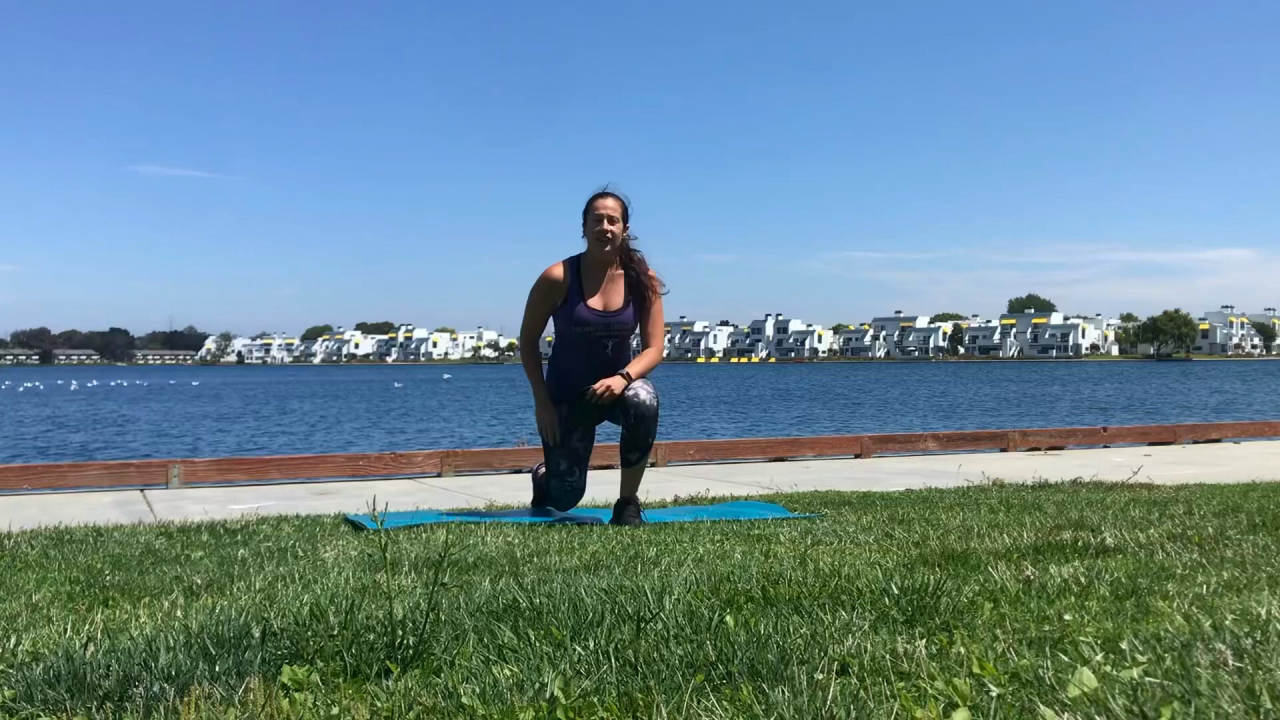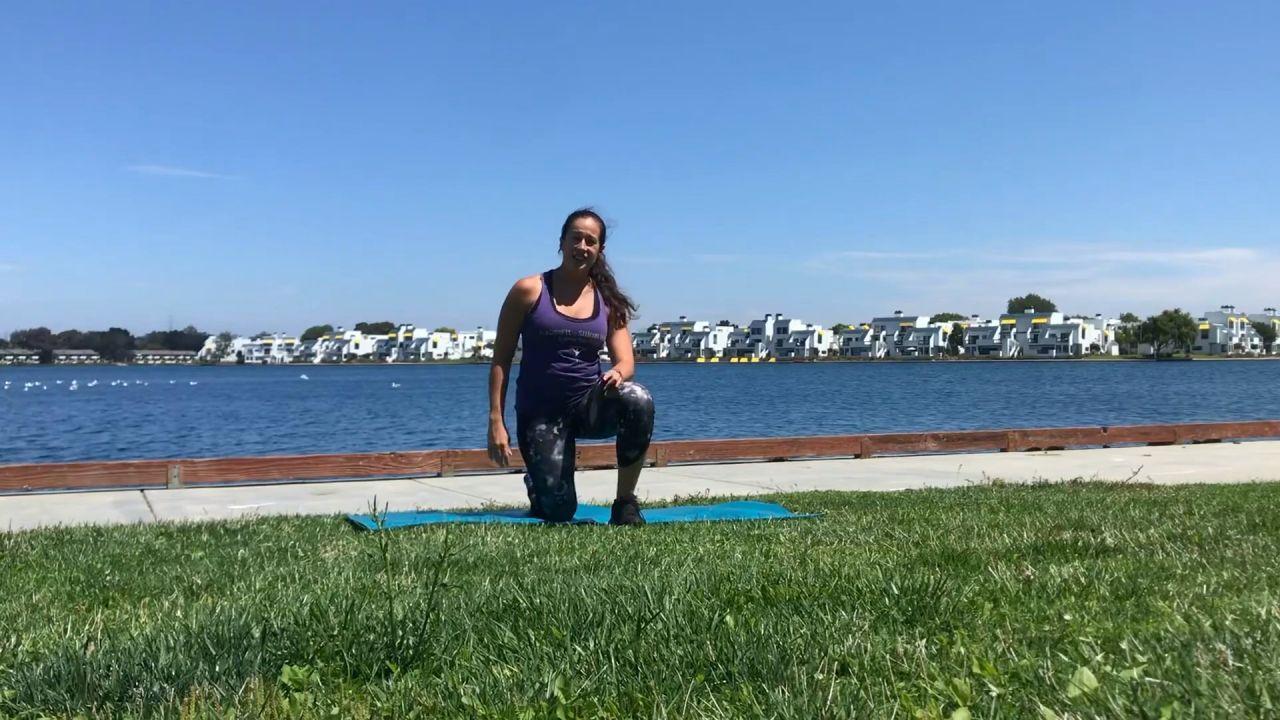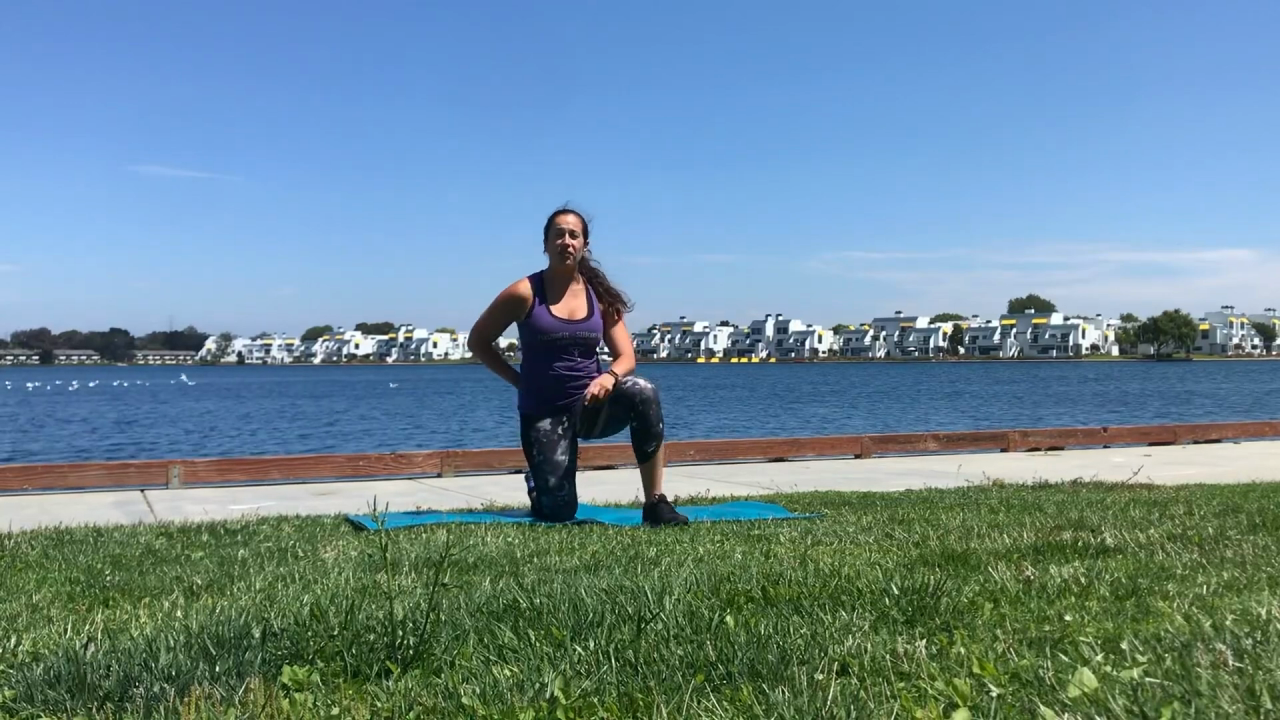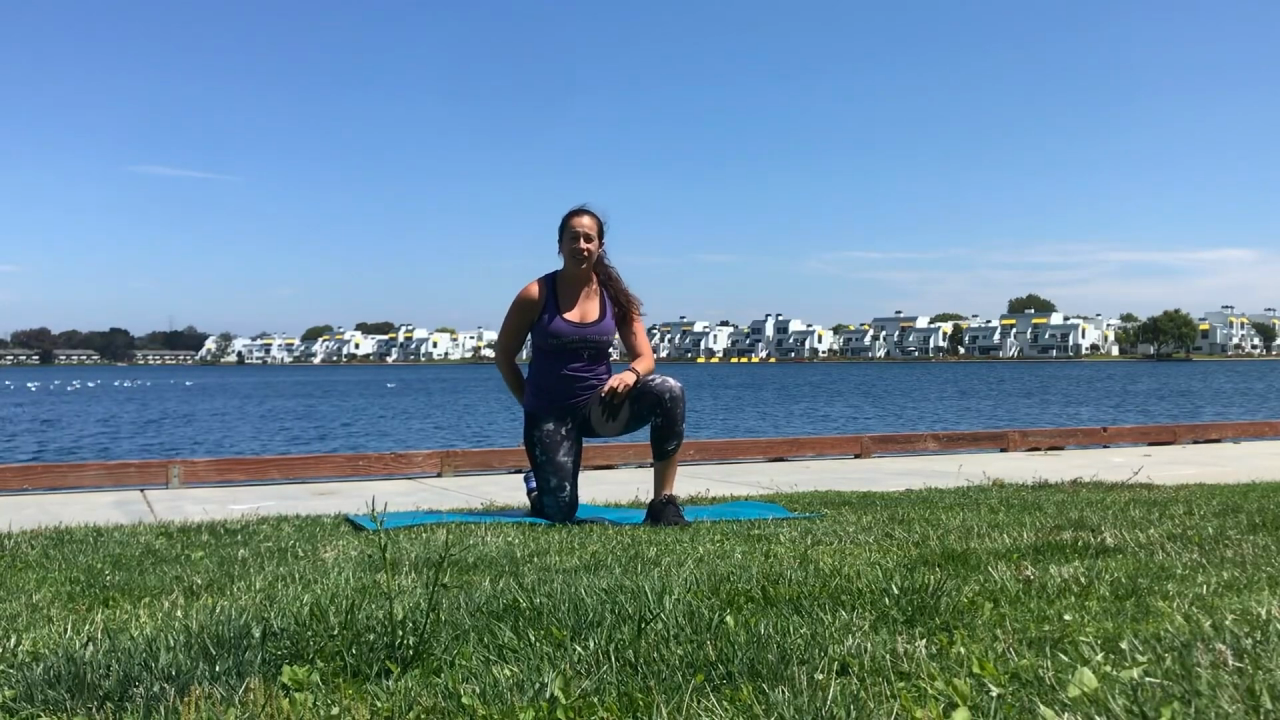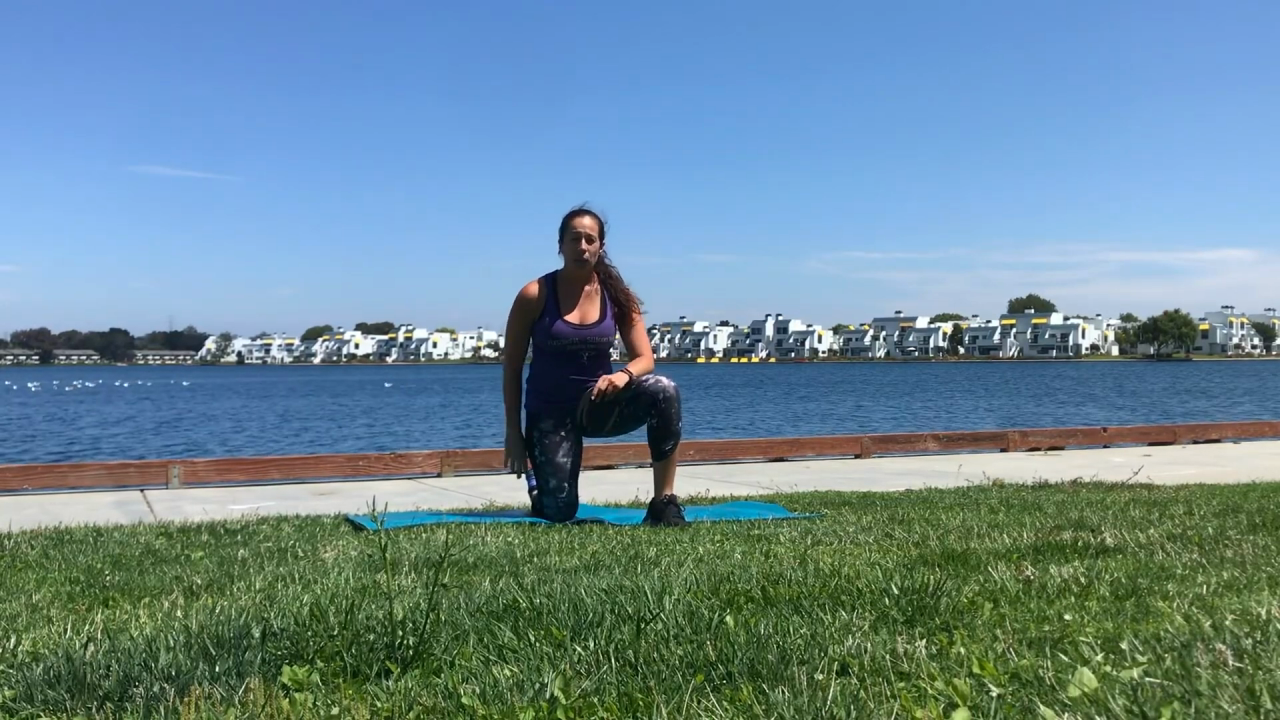
dt=1s
person 1, frame 1
left shoulder: (643, 279)
right shoulder: (557, 278)
left elbow: (655, 347)
right elbow: (528, 343)
left wrist: (623, 377)
right wrist: (543, 403)
left hip: (614, 387)
right hip: (567, 395)
left knee: (643, 402)
right knee: (566, 496)
left ankle: (628, 502)
right ankle: (543, 479)
person 1, frame 2
left shoulder: (610, 301)
right shoulder: (529, 290)
left elbow: (626, 361)
right elbow: (501, 359)
left wrist: (618, 374)
right wrist: (496, 420)
left hip: (590, 404)
right hip: (540, 412)
left knee: (638, 399)
right knee: (559, 510)
left ankle: (626, 502)
right ankle: (537, 485)
person 1, frame 3
left shoulder: (600, 295)
right shoulder: (524, 293)
left elbow: (627, 357)
right elbow: (478, 342)
left wrist: (610, 377)
right wrist: (523, 381)
left hip: (590, 404)
right hip: (544, 412)
left knee: (642, 392)
right knee: (559, 511)
left ankle: (656, 504)
right ankle: (537, 485)
person 1, frame 4
left shoulder: (615, 296)
right shoulder: (536, 295)
left elbow: (645, 357)
right elbow: (504, 355)
left wrist: (630, 374)
right wrist: (530, 403)
left hip: (599, 404)
right hip: (550, 413)
left knee: (668, 390)
right knee: (560, 512)
left ankle: (663, 503)
right ankle: (536, 487)
person 1, frame 5
left shoulder: (616, 295)
right shoulder: (535, 296)
left elbow: (645, 358)
right elbow: (512, 367)
left wrist: (625, 375)
right wrist: (514, 431)
left hip: (600, 405)
right hip: (550, 413)
left knee: (663, 390)
right knee: (560, 512)
left ankle: (664, 502)
right ankle: (540, 488)
